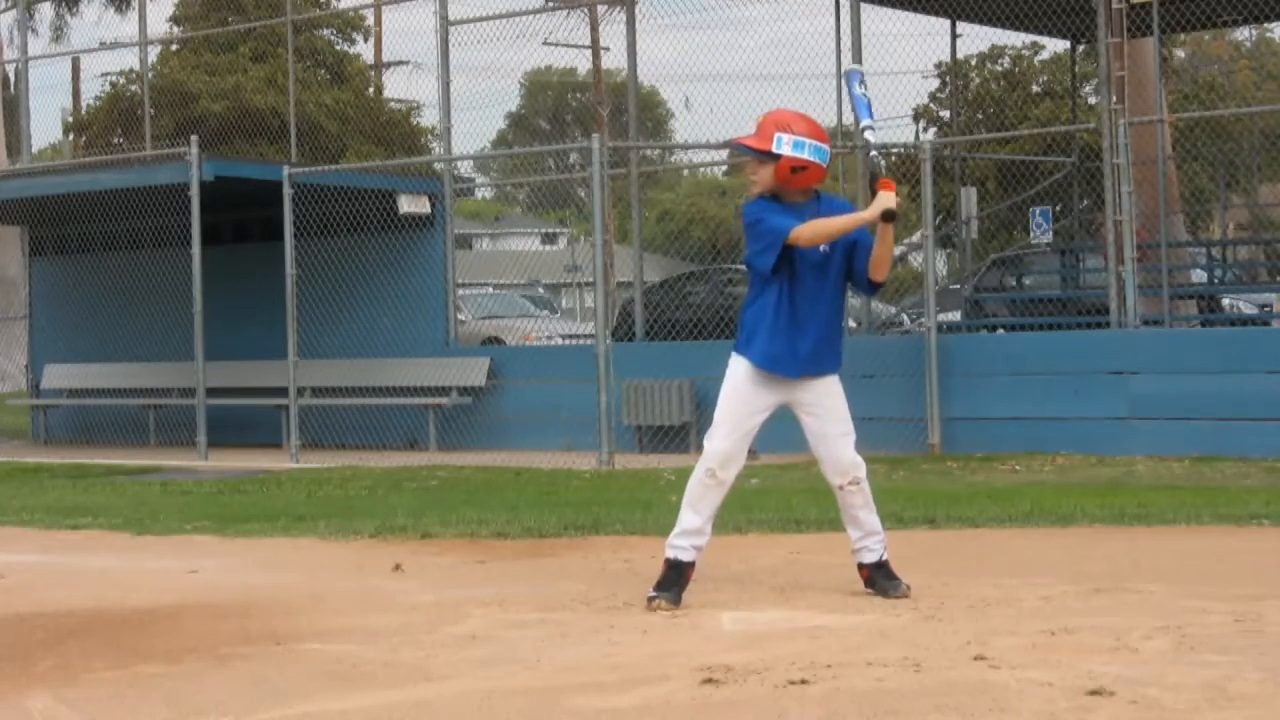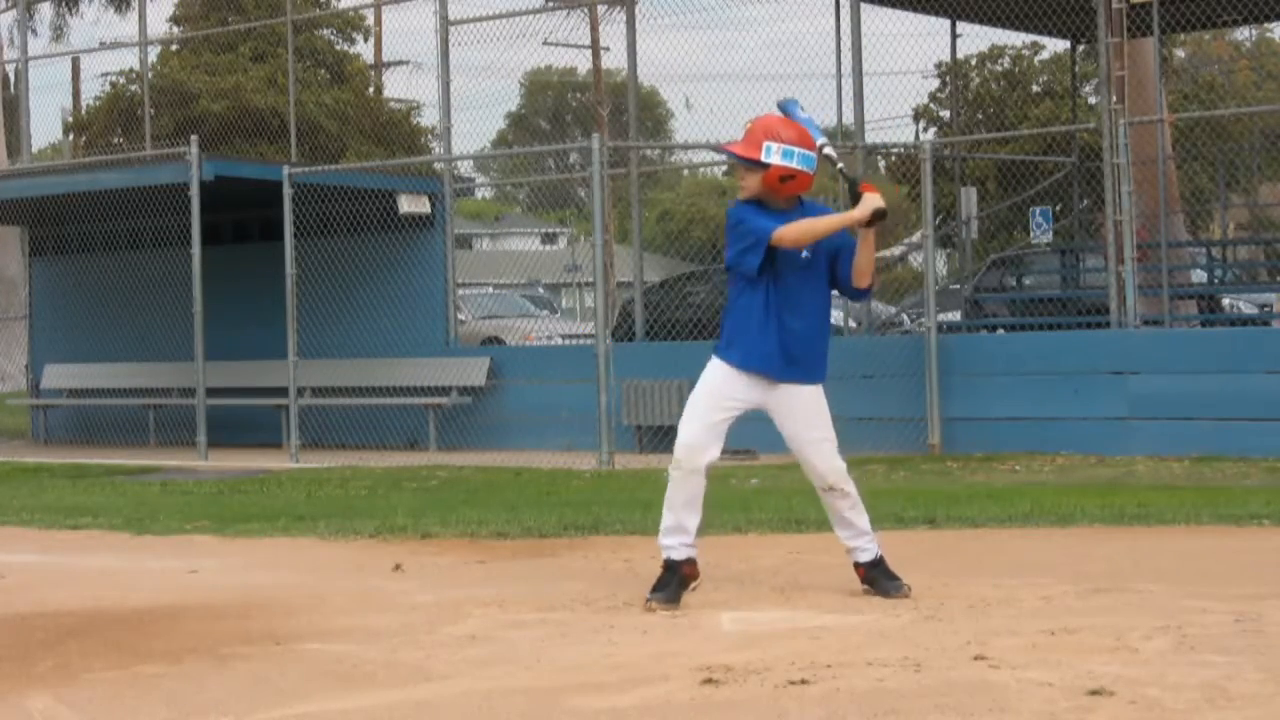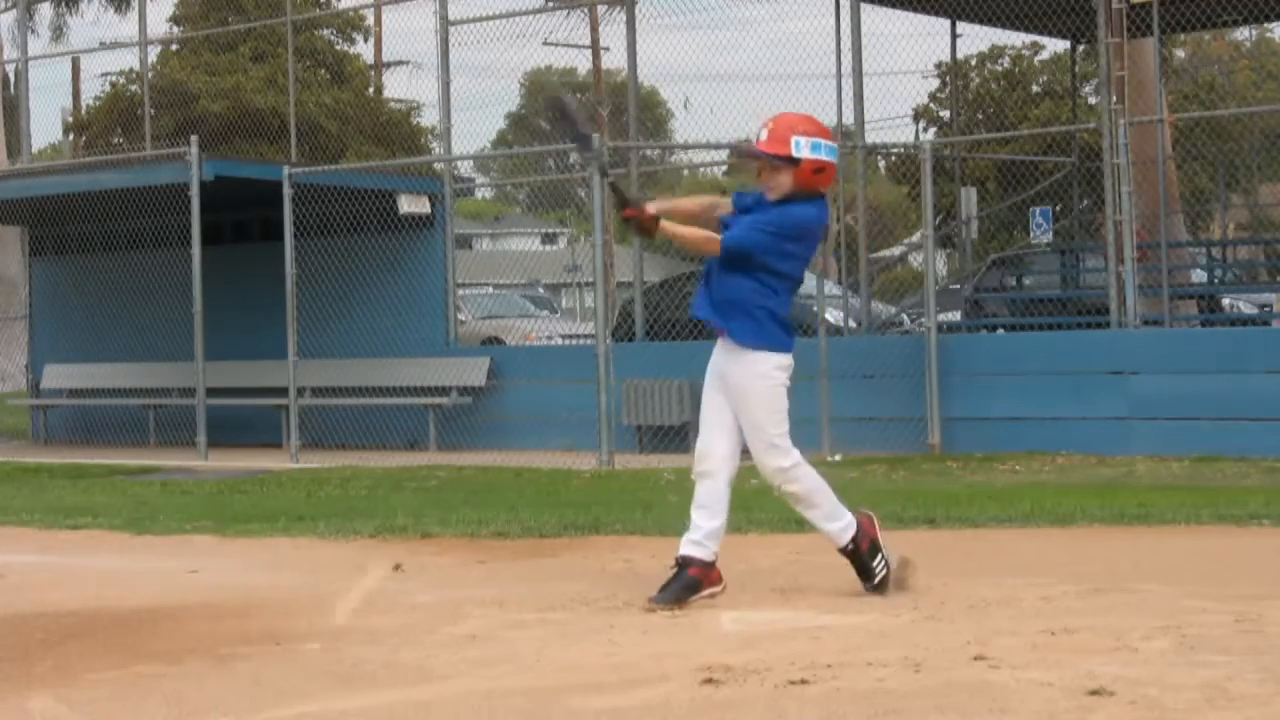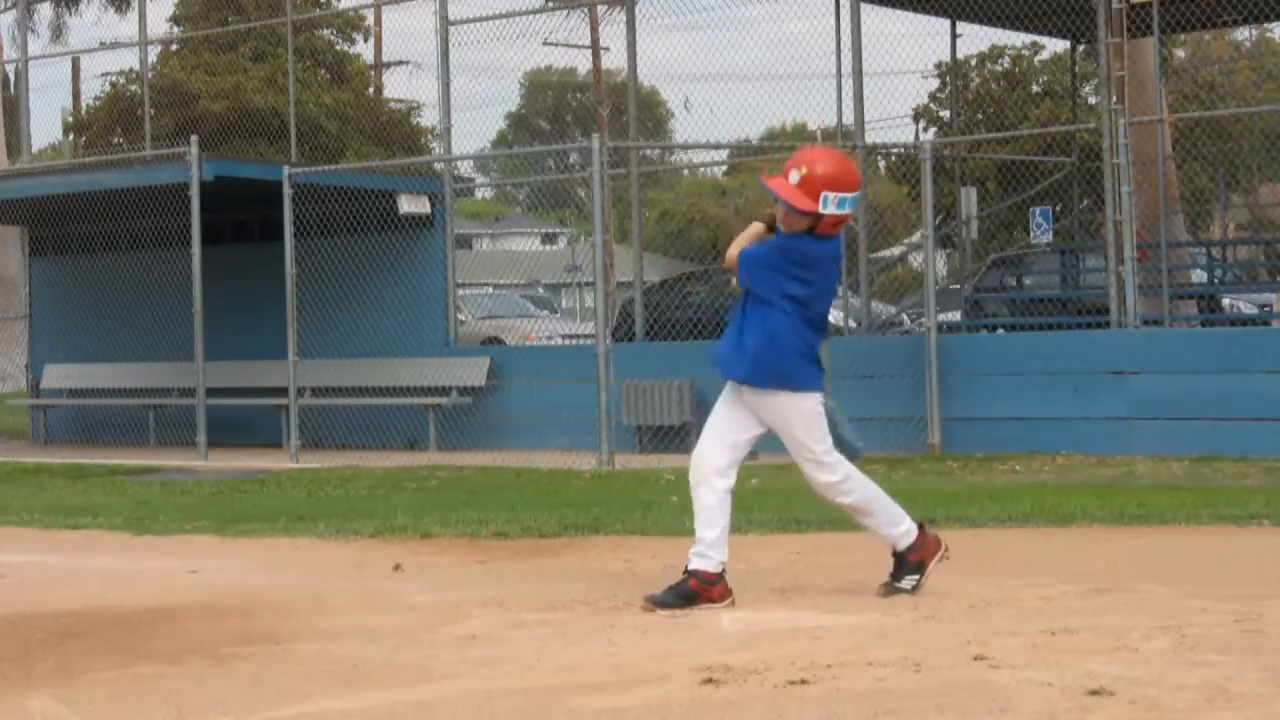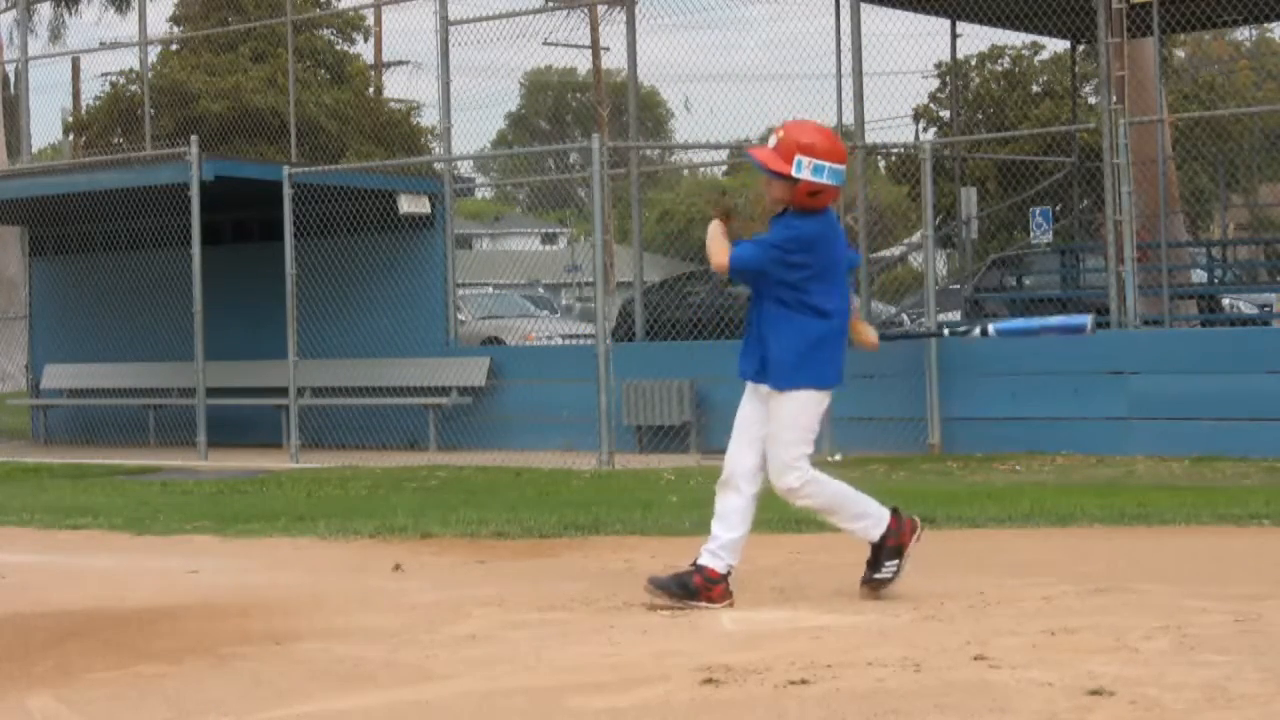
dt=0.5s
person 1, frame 1
left shoulder: (839, 212)
right shoulder: (758, 212)
left elbow: (875, 275)
right elbow: (804, 235)
left wrist: (887, 222)
right wrist: (870, 214)
left hip: (818, 367)
right hip: (757, 361)
left knee: (846, 466)
right knee: (718, 458)
left ankle: (874, 562)
right ankle: (679, 562)
person 1, frame 2
left shoulder: (825, 219)
right shoulder: (743, 215)
left elbow: (860, 282)
right elbow: (788, 237)
left wrist: (869, 225)
right wrist: (855, 214)
left hip: (797, 371)
right hip: (734, 364)
left knee: (828, 470)
right knee: (688, 453)
left ankle: (869, 561)
right ankle: (678, 562)
person 1, frame 3
left shoulder: (803, 216)
right shoulder: (772, 200)
left elbow: (718, 243)
right elbow: (717, 207)
left wrist: (655, 228)
right wrist: (663, 207)
left hip: (759, 350)
right hip: (730, 345)
left knee: (776, 459)
right knee: (712, 457)
left ankle: (855, 535)
right ankle: (699, 563)
person 1, frame 4
left shoulder: (809, 248)
right shoulder: (801, 234)
left elbow: (736, 257)
left wrist: (758, 227)
left hip: (788, 383)
right hip: (746, 378)
left knee: (828, 474)
right knee: (707, 466)
left ankle: (914, 543)
right ankle: (706, 575)
person 1, frame 5
left shoulder: (800, 231)
right shoulder: (812, 221)
left elbow: (725, 262)
right elbow: (839, 272)
left wrist: (717, 223)
right wrist: (852, 326)
left hip: (801, 371)
right hip: (771, 367)
left knee: (790, 477)
right knee: (740, 471)
left ankle: (887, 529)
right ankle: (711, 574)
